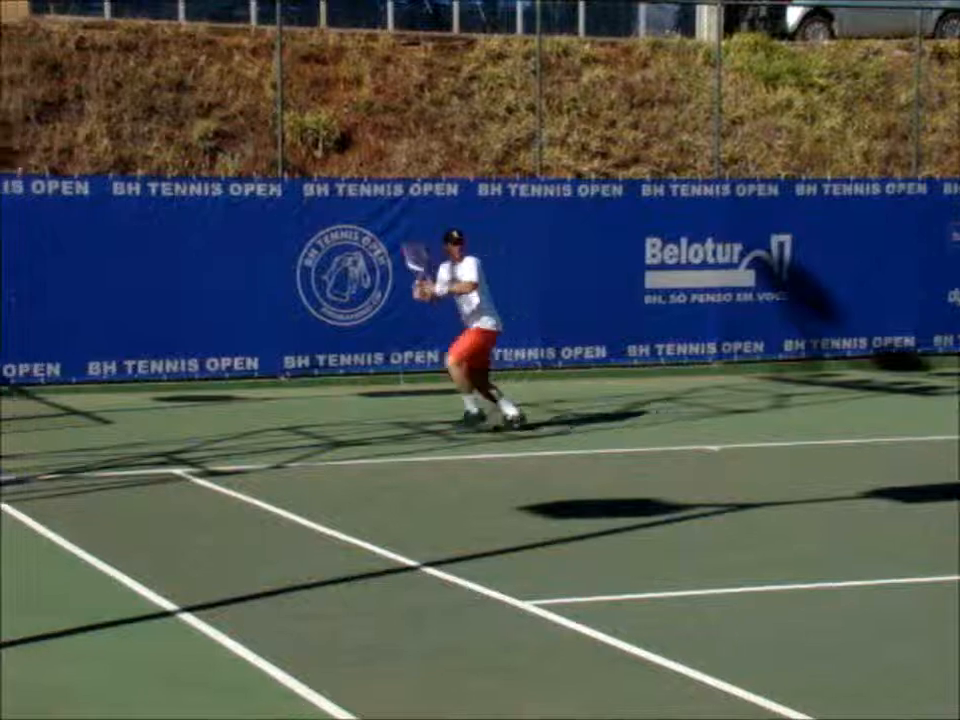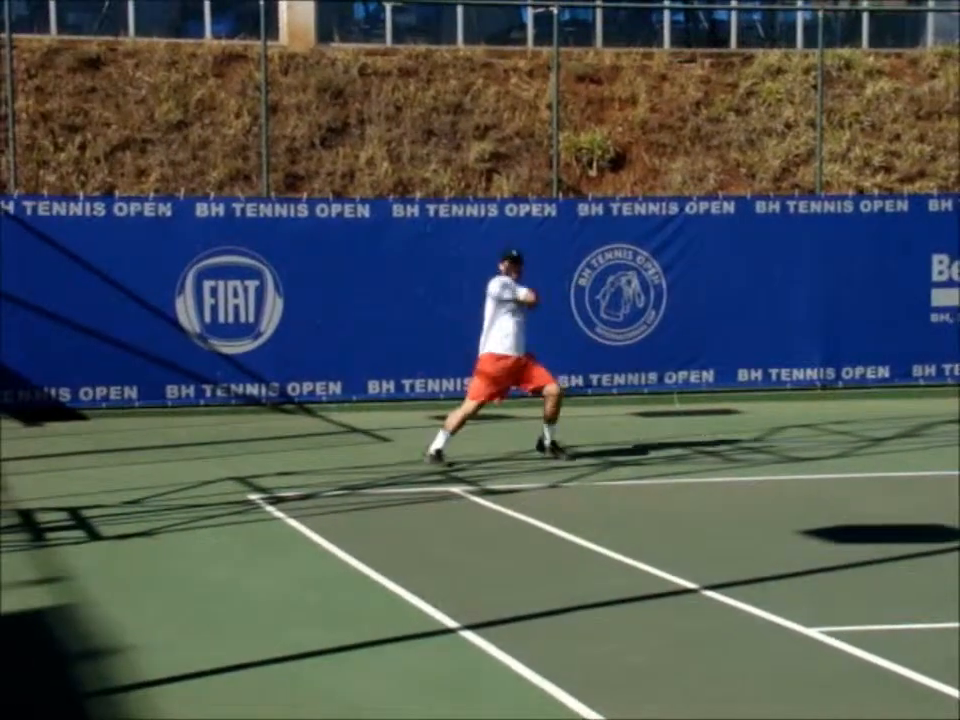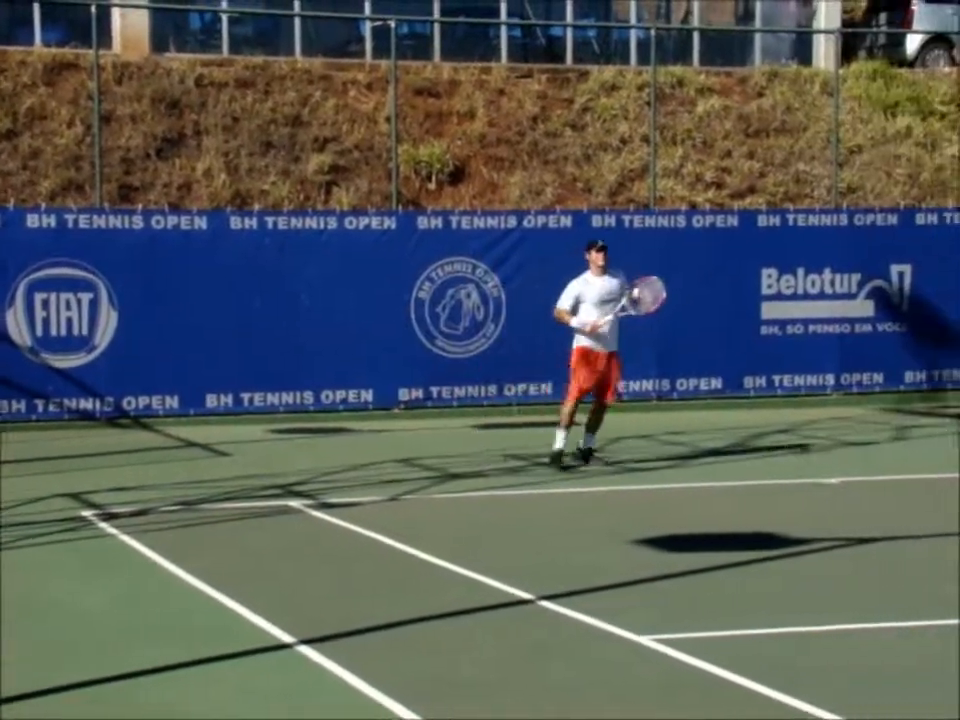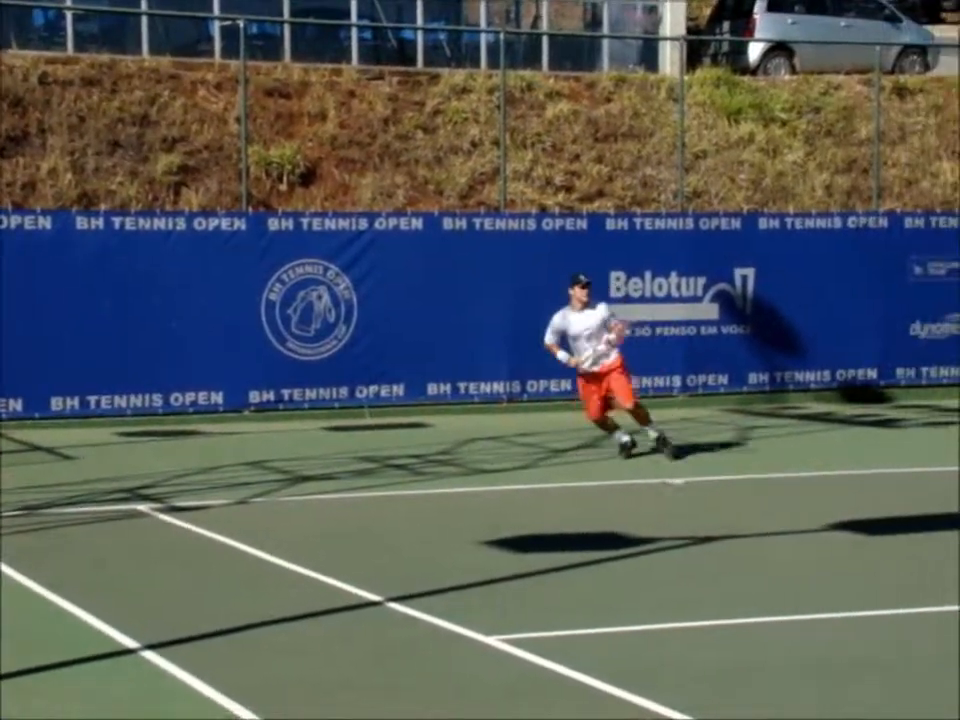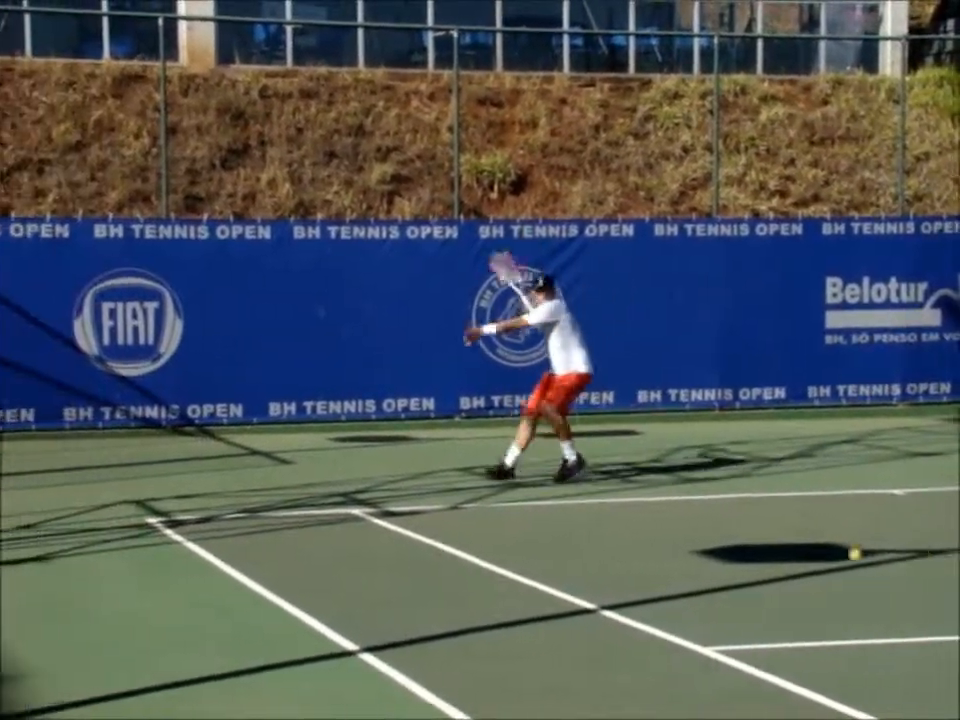
dt=1s
person 1, frame 1
left shoulder: (471, 262)
right shoulder: (444, 268)
left elbow: (470, 286)
right elbow: (436, 295)
left wrist: (441, 289)
right wrist: (426, 291)
left hip: (485, 326)
right hip: (474, 327)
left knee: (452, 362)
right knee: (478, 379)
left ankle: (474, 410)
right ankle: (513, 415)
person 1, frame 2
left shoulder: (513, 290)
right shoulder: (500, 284)
right elbow: (532, 300)
right wrist: (525, 298)
left hip: (520, 357)
right hip: (494, 357)
left knee: (554, 391)
right knee: (471, 406)
left ankle: (547, 442)
right ankle: (435, 449)
person 1, frame 3
left shoulder: (618, 278)
right shoulder: (578, 284)
right elbow: (559, 312)
right wrist: (579, 324)
left hip: (610, 350)
right hip: (586, 348)
left knee: (602, 402)
right knee: (574, 397)
left ankle: (585, 448)
right ankle: (558, 448)
person 1, frame 4
left shoulder: (601, 309)
right shoulder: (560, 318)
left elbow: (617, 327)
right elbow: (549, 344)
left wrist: (615, 336)
right wrist: (565, 357)
left hip: (611, 364)
right hip: (586, 373)
left knee: (630, 405)
right knee: (596, 416)
left ankle: (658, 438)
right ankle: (625, 439)
person 1, frame 5
left shoulder: (554, 307)
right shoulder: (545, 310)
left elbow: (519, 323)
left wrist: (483, 330)
left hip: (576, 371)
right hip: (558, 372)
left knee: (548, 407)
right knee: (530, 413)
left ankle: (572, 459)
right ankle: (508, 465)
